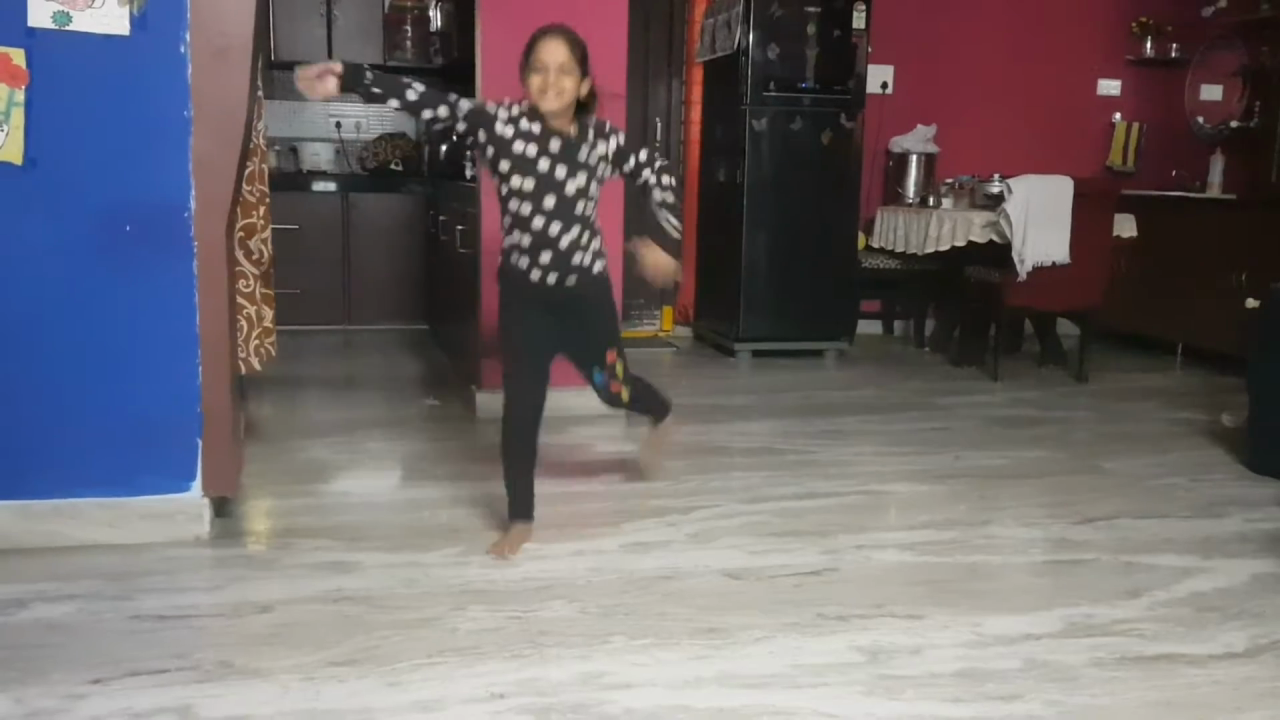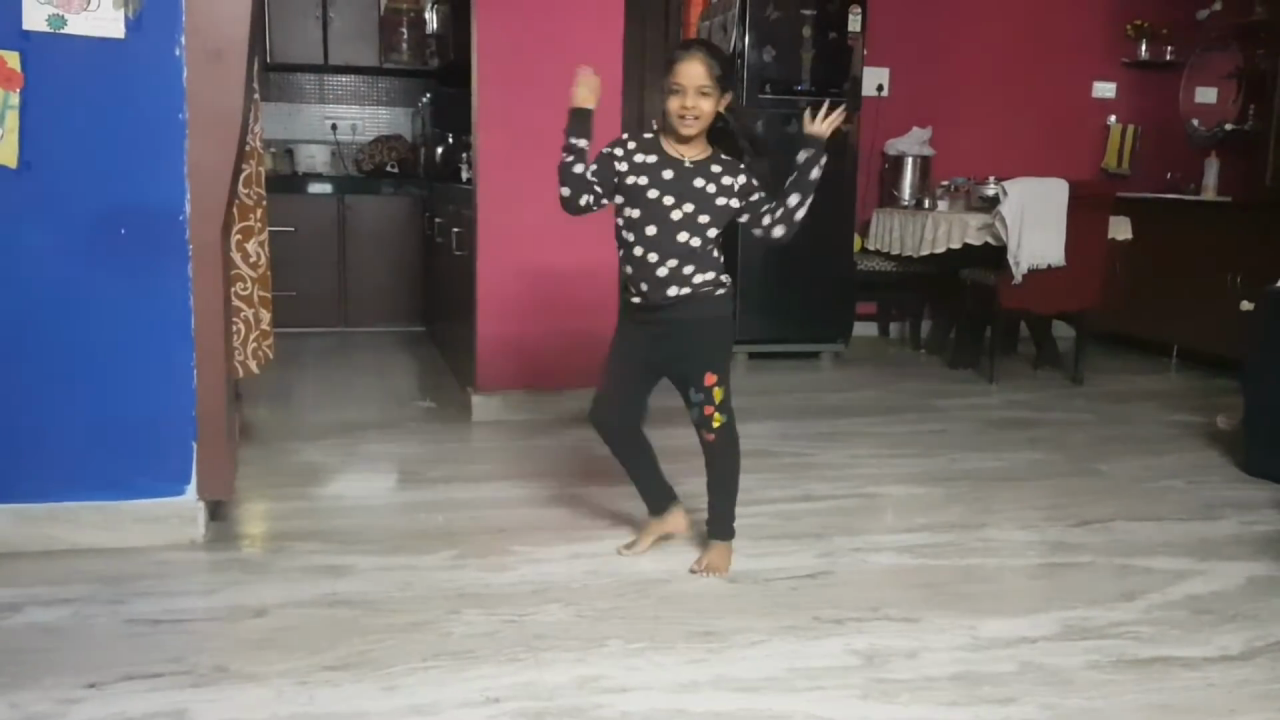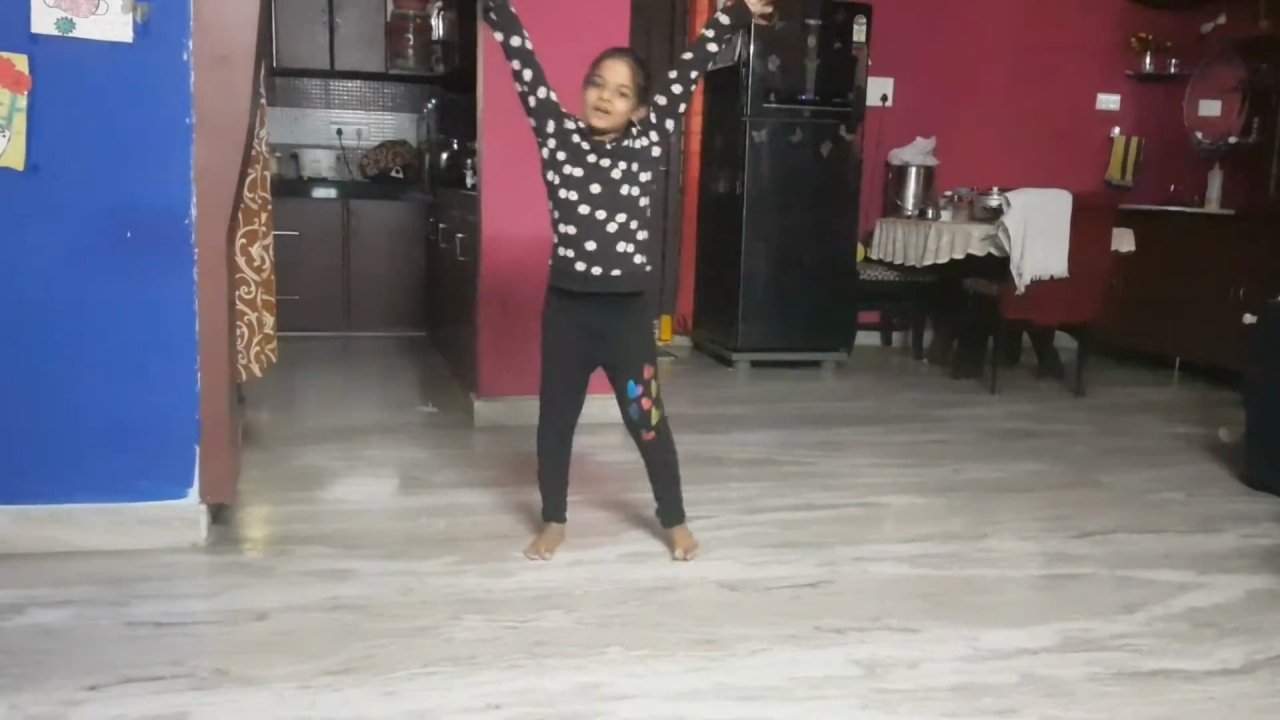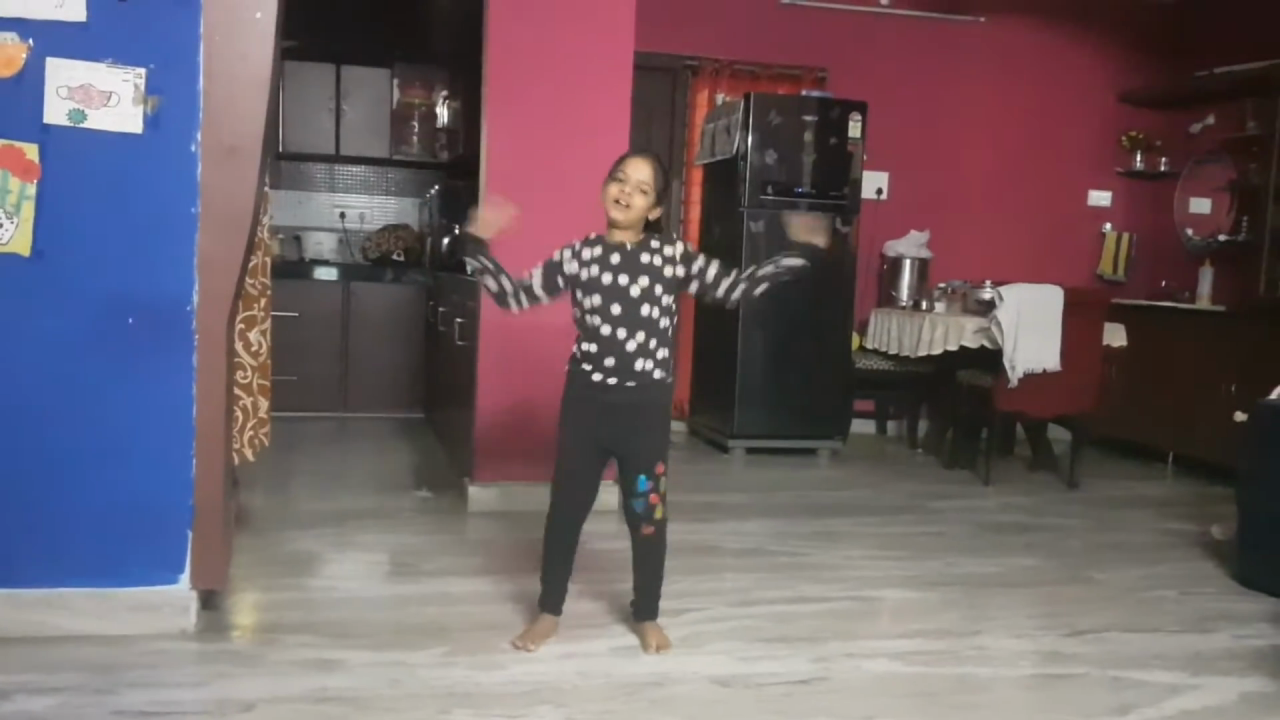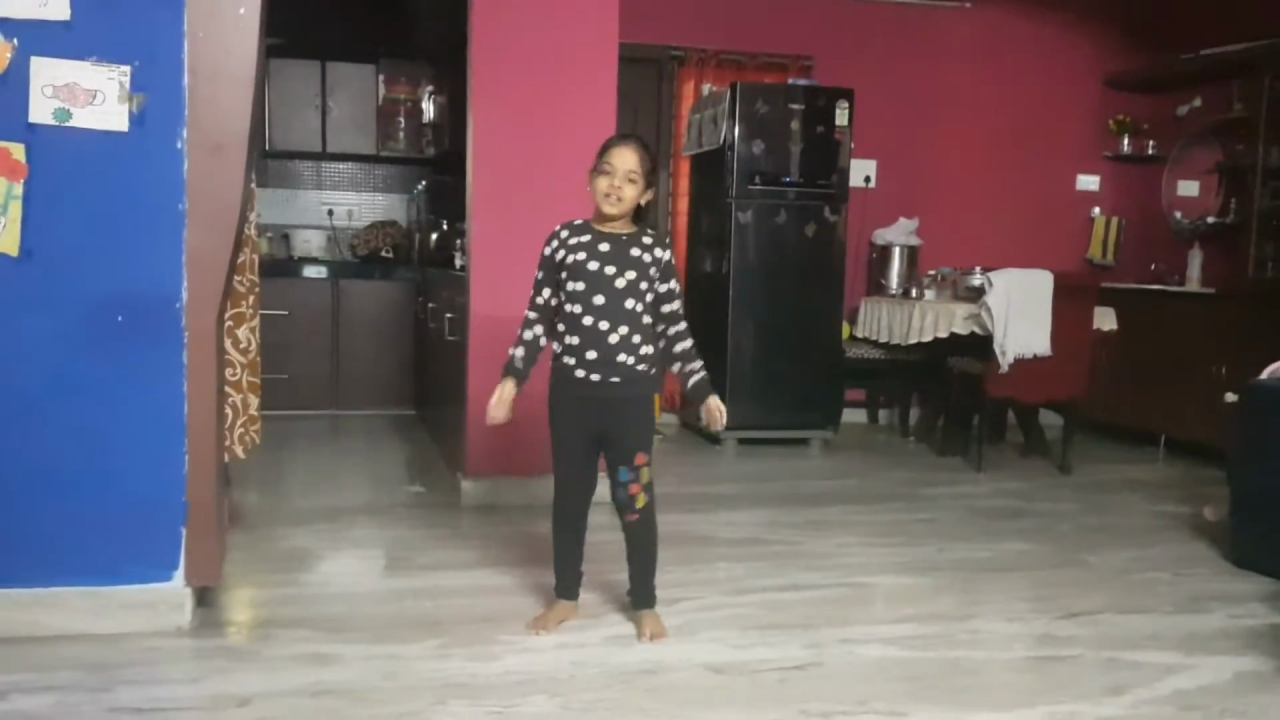
dt=1s
person 1, frame 1
left shoulder: (603, 138)
right shoulder: (500, 124)
left elbow: (656, 176)
right elbow: (428, 103)
left wrist: (657, 241)
right wrist: (348, 77)
left hip: (585, 291)
right hip: (524, 295)
left knee: (611, 386)
right knee: (521, 408)
left ankle: (660, 412)
right ankle: (519, 519)
person 1, frame 2
left shoulder: (729, 174)
right shoulder: (630, 152)
left elbow: (776, 225)
right elbow: (575, 197)
left wrist: (813, 150)
right wrist: (581, 119)
left hip: (700, 317)
right hip: (639, 314)
left knee: (715, 425)
right knee: (611, 414)
left ankle: (720, 535)
right ankle: (667, 511)
person 1, frame 3
left shoulder: (648, 140)
right shoulder: (556, 133)
left elbow: (688, 72)
right elbow: (523, 62)
left hip: (627, 308)
right hip: (568, 305)
left knee: (647, 422)
right knee: (556, 418)
left ankle: (674, 520)
right ankle: (553, 521)
person 1, frame 4
left shoulder: (672, 255)
right shoulder: (577, 254)
left elbow: (737, 286)
right elbow: (513, 295)
left wrist: (801, 252)
right wrist: (476, 241)
left hip: (645, 405)
right hip: (587, 400)
left knee: (647, 517)
right knee: (565, 509)
left ankle: (647, 615)
right ankle: (549, 610)
person 1, frame 5
left shoulder: (656, 251)
right shoulder: (563, 240)
left elbow: (675, 326)
right elbow: (538, 315)
left wrist: (703, 390)
right wrist: (512, 376)
left hip: (631, 396)
right hip: (572, 393)
left knee: (635, 502)
right knee: (570, 498)
left ankle: (644, 603)
right ankle: (566, 596)
